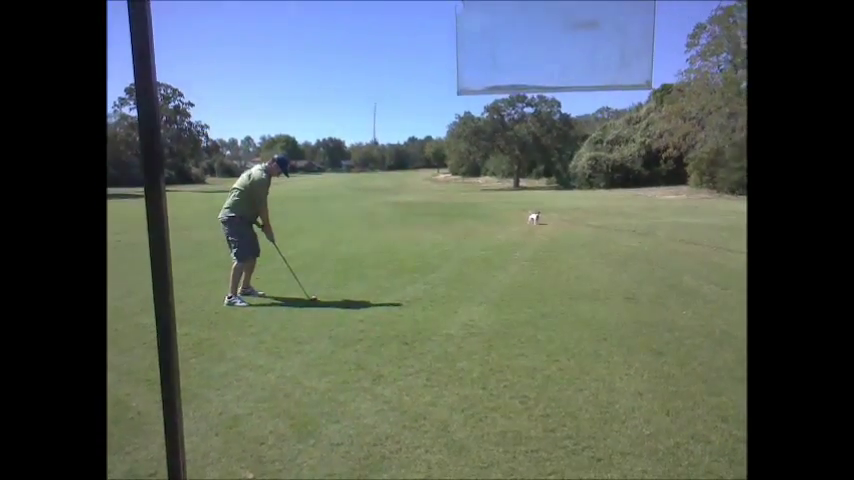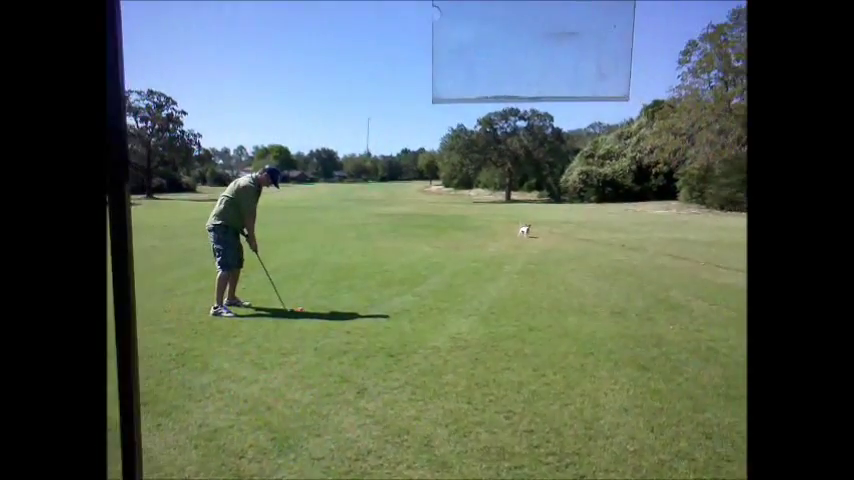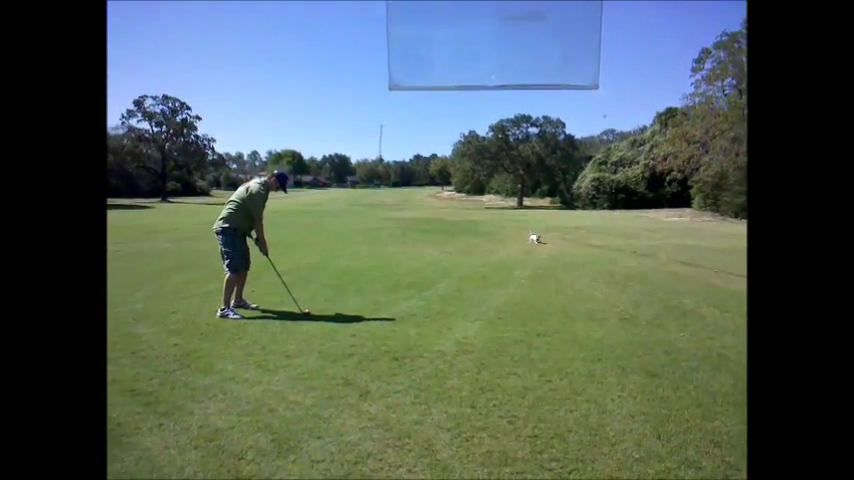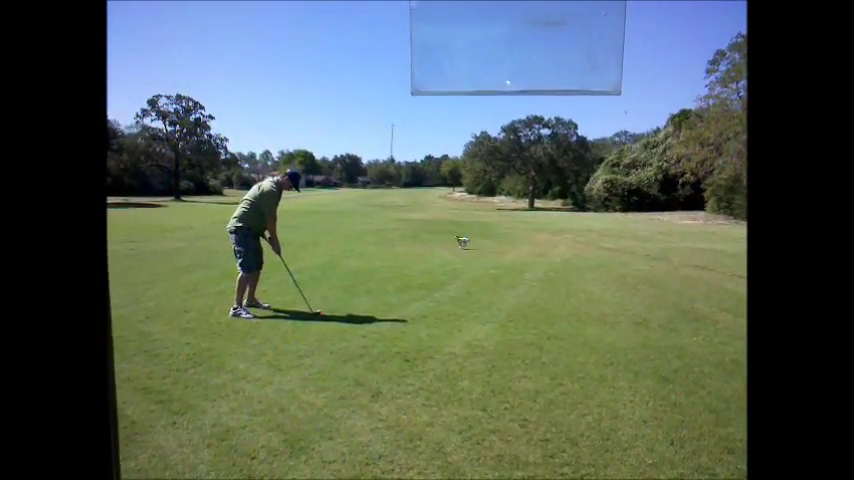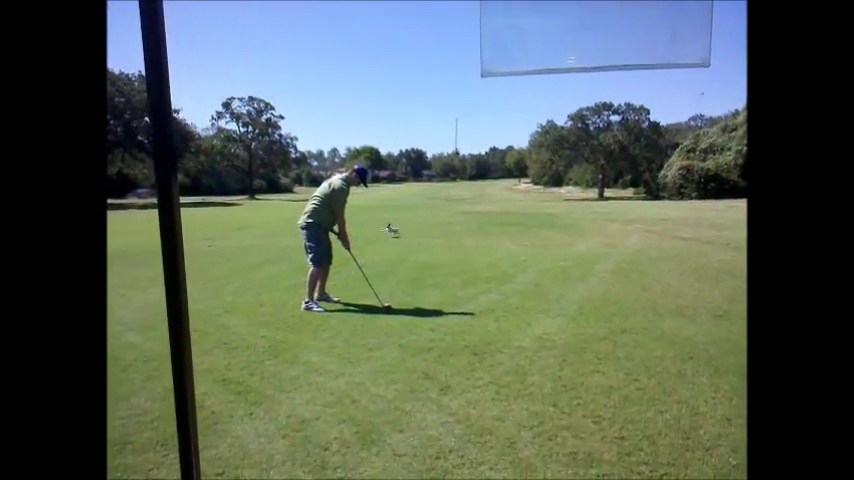
dt=1s
person 1, frame 1
left shoulder: (259, 172)
right shoulder: (261, 177)
left elbow: (259, 204)
right elbow: (262, 206)
left wrist: (264, 225)
right wrist: (268, 228)
left hip: (241, 217)
right hip: (234, 218)
left knee: (252, 253)
right knee: (242, 257)
left ankle: (245, 287)
right ankle: (231, 296)
person 1, frame 2
left shoulder: (255, 186)
right shoulder: (247, 185)
left elbow: (251, 213)
right elbow: (247, 214)
left wrist: (250, 235)
right wrist: (252, 238)
left hip: (230, 227)
right hip: (220, 226)
left knee: (236, 264)
right knee: (226, 266)
left ankle: (230, 298)
right ankle: (217, 306)
person 1, frame 3
left shoulder: (258, 185)
right shoulder: (258, 191)
left elbow: (255, 218)
right elbow: (258, 220)
left wrist: (258, 238)
right wrist: (262, 242)
left hip: (236, 229)
right hip: (228, 229)
left knee: (243, 266)
right knee: (234, 269)
left ankle: (238, 300)
right ankle: (224, 308)
person 1, frame 4
left shoulder: (274, 188)
right shoulder: (270, 189)
left elbow: (271, 217)
right elbow: (269, 219)
left wrist: (272, 237)
right wrist: (275, 241)
left hip: (251, 229)
right hip: (242, 229)
left knee: (256, 266)
right knee: (247, 268)
left ankle: (250, 299)
right ankle: (237, 307)
person 1, frame 5
left shoulder: (338, 181)
right shoulder: (340, 186)
left elbow: (336, 213)
right elbow: (339, 215)
left wrist: (340, 233)
right wrist: (344, 236)
left hip: (318, 224)
right hip: (312, 224)
left knee: (326, 261)
right knee: (317, 263)
left ankle: (321, 293)
right ankle: (308, 301)
